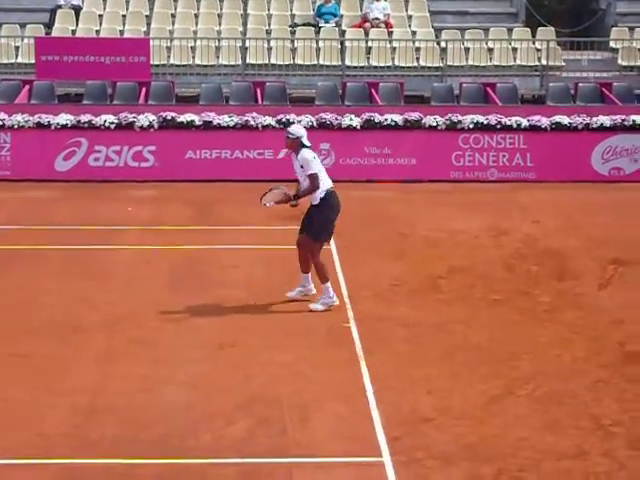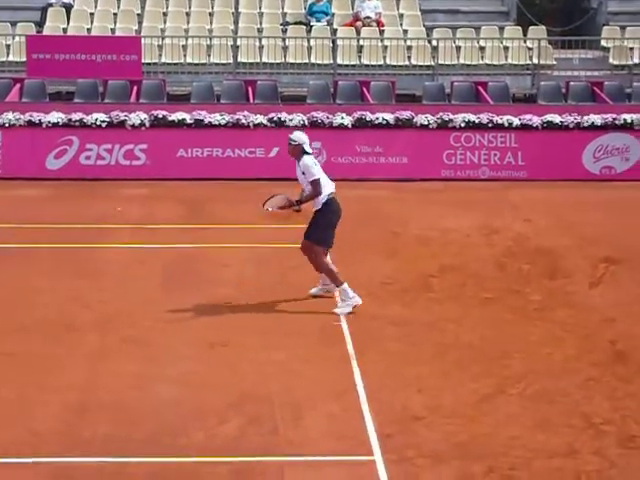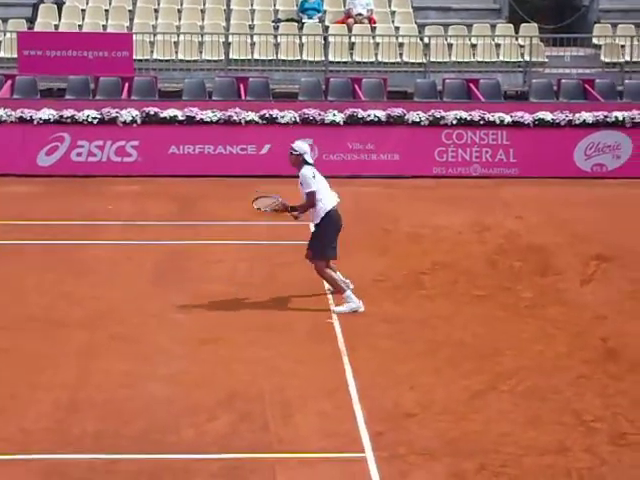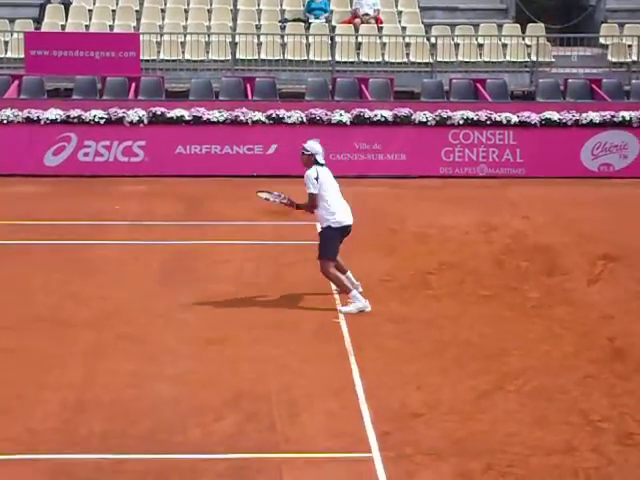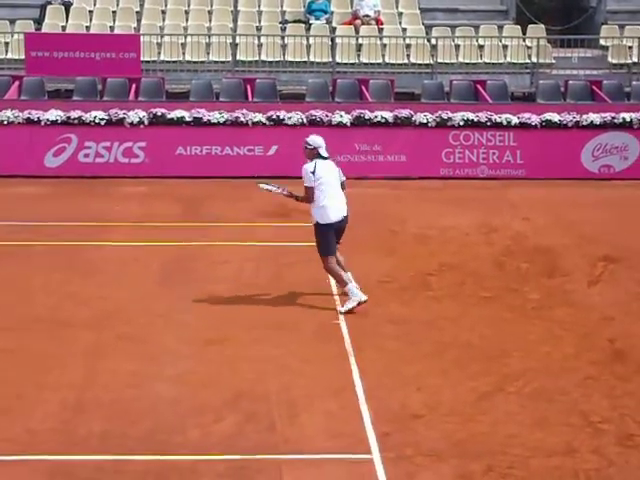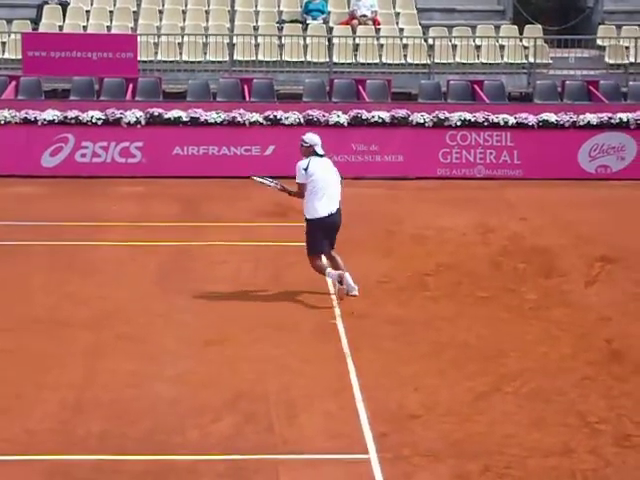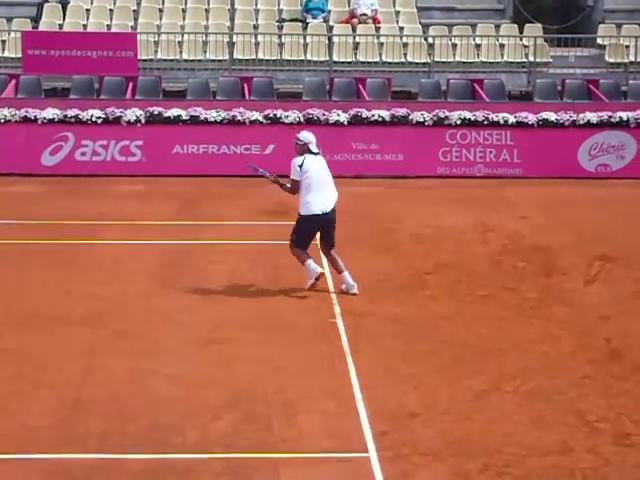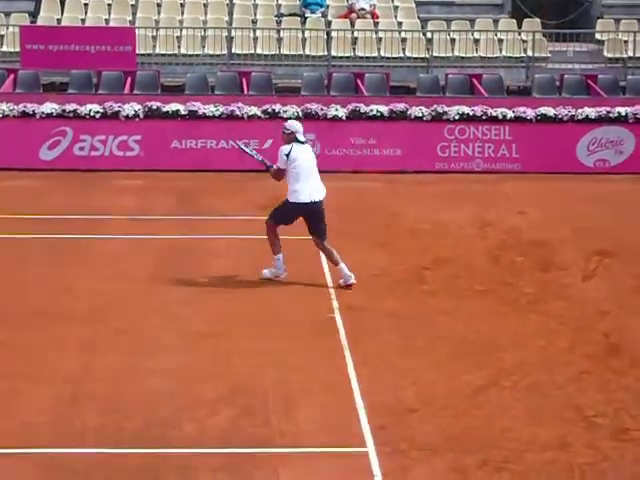
dt=0.1s
person 1, frame 1
left shoulder: (306, 156)
right shoulder: (296, 155)
left elbow: (315, 185)
left wrist: (294, 197)
right wrist: (295, 196)
left hip: (327, 203)
right hip: (318, 203)
left knee: (313, 251)
right knee: (302, 243)
left ankle: (329, 296)
right ankle: (306, 286)
person 1, frame 2
left shoulder: (307, 162)
right shoulder: (300, 162)
left elbow: (317, 191)
left wrist: (296, 203)
right wrist: (298, 201)
left hip: (328, 208)
right hip: (323, 209)
left knee: (319, 256)
right knee: (306, 248)
left ankle: (349, 297)
right ankle: (327, 284)
person 1, frame 3
left shoulder: (306, 173)
right shoulder: (307, 171)
left elbow: (311, 203)
left wrist: (290, 209)
right wrist: (297, 211)
left hip: (329, 219)
right hip: (325, 218)
left knee: (321, 267)
right knee: (312, 255)
left ankle: (352, 301)
right ankle: (343, 283)
person 1, frame 4
left shoulder: (311, 174)
right shoulder: (324, 170)
left elbow: (312, 205)
left wrist: (296, 205)
right wrist: (308, 207)
left hip: (333, 224)
right hip: (345, 220)
left knee: (327, 269)
right knee: (329, 255)
left ankle: (359, 301)
right ankle: (353, 283)
person 1, frame 5
left shoulder: (309, 167)
right shoulder: (331, 165)
left elbow: (309, 198)
right elbow: (343, 186)
left wrist: (295, 197)
left hip: (325, 220)
right hip: (341, 216)
left knee: (329, 263)
right knee: (330, 252)
left ankle: (355, 294)
right ankle: (350, 284)
person 1, frame 6
left shoulder: (303, 164)
right shoulder: (328, 162)
left elbow: (300, 194)
right elbow: (338, 185)
left wrist: (286, 190)
left hip: (316, 217)
right hip: (335, 214)
left knee: (315, 260)
right knee: (328, 251)
left ankle: (334, 274)
right ankle: (350, 285)
person 1, frame 7
left shoulder: (298, 162)
right shoulder: (321, 160)
left elbow: (295, 190)
left wrist: (279, 183)
left hip: (310, 213)
right hip: (329, 212)
left knee: (296, 247)
right knee: (328, 250)
left ankle: (314, 270)
right ankle: (349, 284)
person 1, frame 8
left shoulder: (285, 150)
right shoulder: (308, 148)
left elbow: (278, 177)
left wrist: (270, 168)
left hip: (297, 201)
right hip: (317, 201)
left knee: (270, 225)
right knee: (321, 242)
left ankle: (278, 268)
right ankle: (346, 274)
